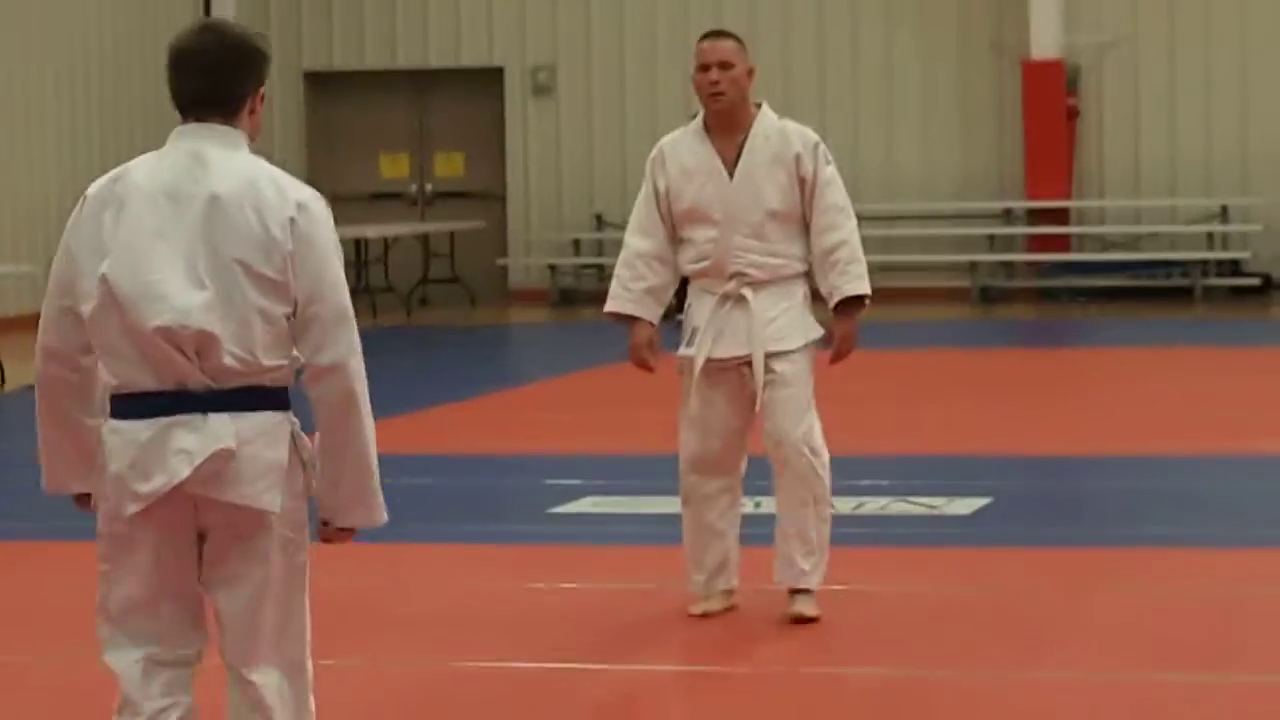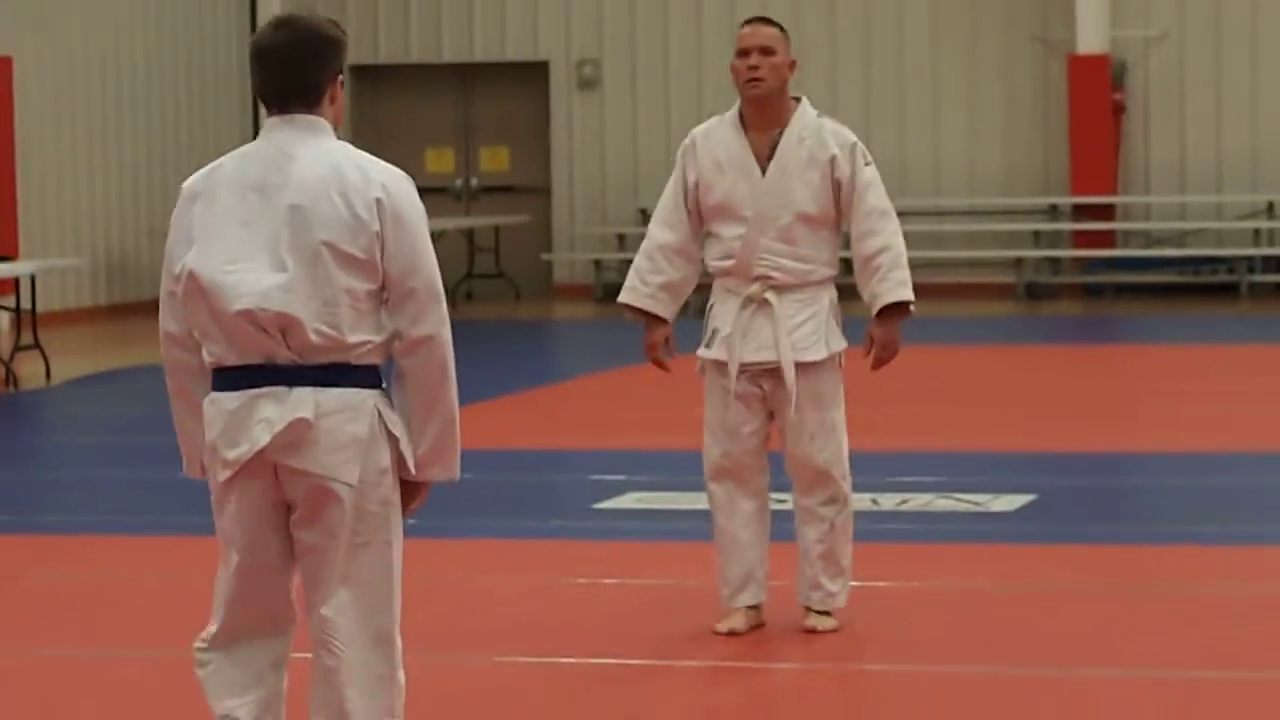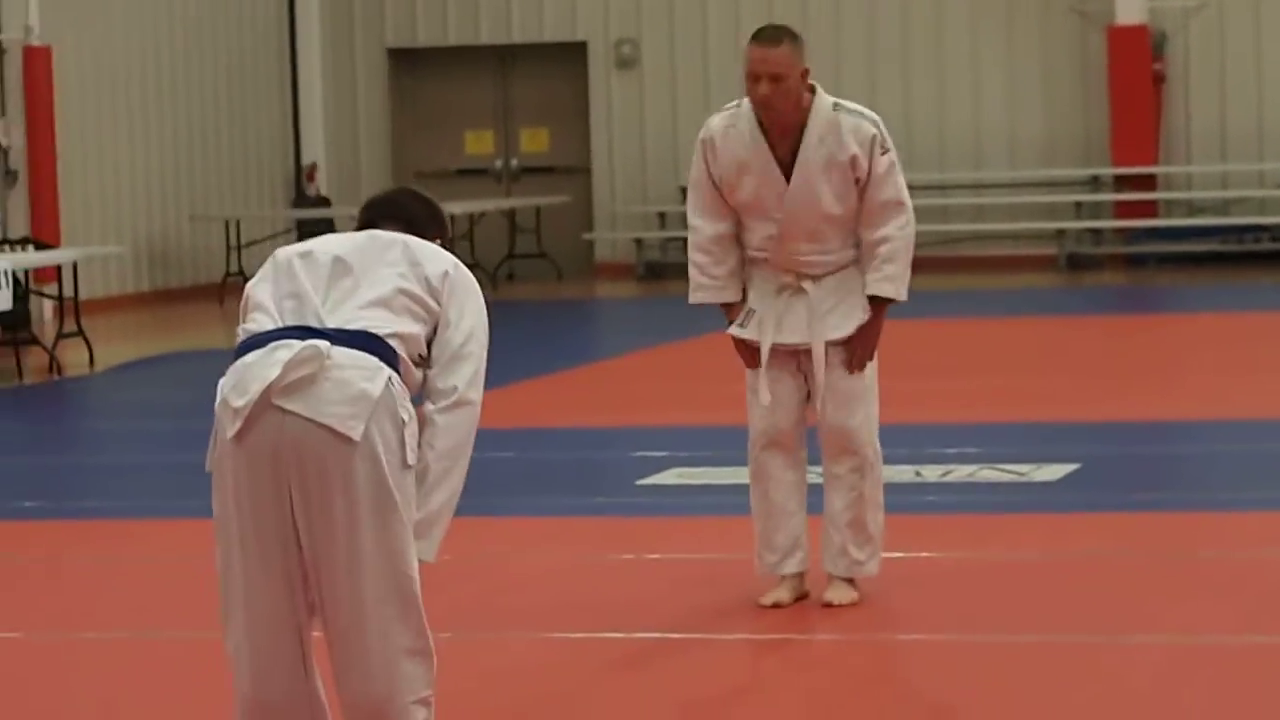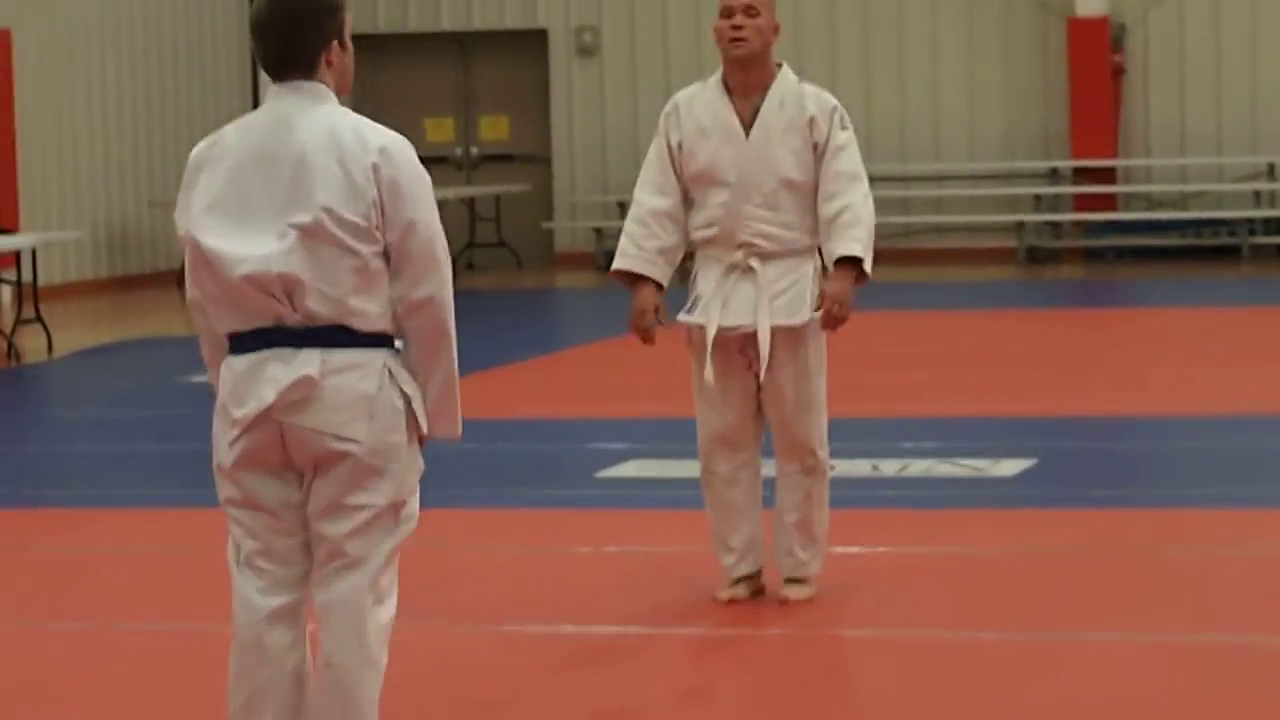
dt=1s
person 1, frame 1
left shoulder: (107, 196)
right shoulder: (290, 201)
left elbow: (62, 350)
right elbow: (333, 359)
left wrist: (76, 464)
right wrist: (347, 492)
left hip: (139, 448)
right hip: (251, 447)
left knee: (146, 649)
right knee: (267, 659)
person 1, frame 2
left shoulder: (204, 189)
right shoulder: (377, 184)
left elbow: (179, 335)
right elbow: (422, 331)
left wrist: (203, 443)
right wrist: (424, 451)
left hip: (239, 423)
right hip: (342, 424)
left knee: (243, 621)
right knee: (352, 626)
person 1, frame 3
left shoulder: (288, 258)
right shoulder: (448, 271)
right elbow: (453, 405)
right wrist: (417, 530)
left hip: (250, 394)
right hip: (353, 399)
left knee: (262, 619)
right knee: (380, 620)
person 1, frame 4
left shoulder: (212, 156)
right shoulder: (378, 150)
left elbow: (205, 297)
right elbow: (422, 293)
right wrist: (432, 406)
left hip: (250, 390)
right hip: (352, 389)
left knee: (263, 585)
right knee: (353, 589)
person 2, frame 1
left shoulder: (798, 145)
right shoulder: (670, 155)
left elbow: (834, 231)
right elbow: (648, 244)
left wrist: (846, 308)
right wrist: (640, 319)
left hip: (781, 317)
right hip: (708, 320)
left knee: (797, 450)
right knee: (707, 460)
left ankle: (801, 583)
right ankle: (714, 583)
person 2, frame 2
left shoulder: (834, 144)
right shoulder: (702, 145)
left elbow: (875, 231)
right elbow: (672, 235)
left wrist: (887, 312)
right wrist: (656, 315)
left hip: (805, 321)
right hip: (732, 322)
left knee: (820, 467)
right knee: (730, 467)
left ankle: (824, 597)
right ankle: (743, 599)
person 2, frame 3
left shoulder: (859, 129)
right shoulder: (719, 137)
left elbow: (890, 221)
right elbow: (711, 229)
left wrist: (877, 312)
right wrist: (733, 312)
left hip: (842, 303)
right hip: (767, 303)
left knee: (848, 438)
right knee: (771, 437)
left ankle: (845, 568)
right ankle: (784, 569)
person 2, frame 4
left shoulder: (817, 108)
right shoulder: (684, 110)
left elbow: (847, 196)
right elbow: (657, 203)
left wrist: (842, 270)
right wrist: (644, 282)
left hip: (791, 291)
right hip: (715, 292)
left knee: (800, 440)
right knee: (723, 440)
left ankle: (799, 568)
right ankle: (741, 569)
